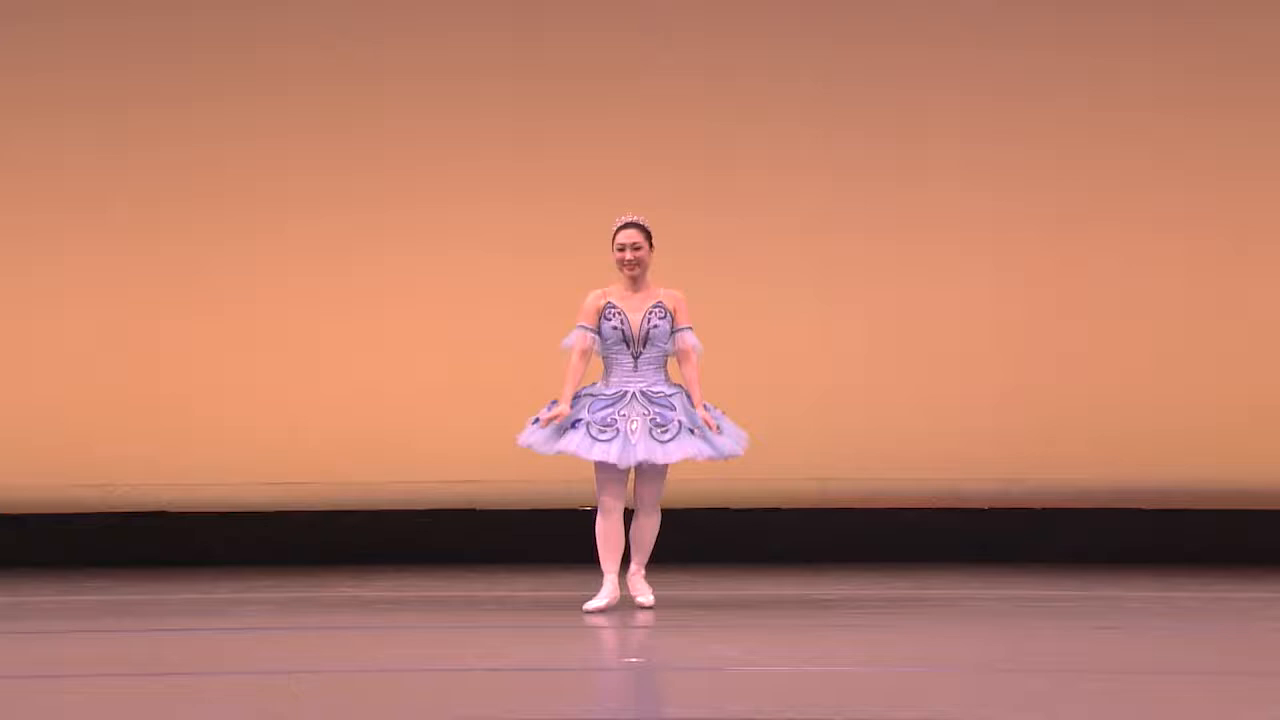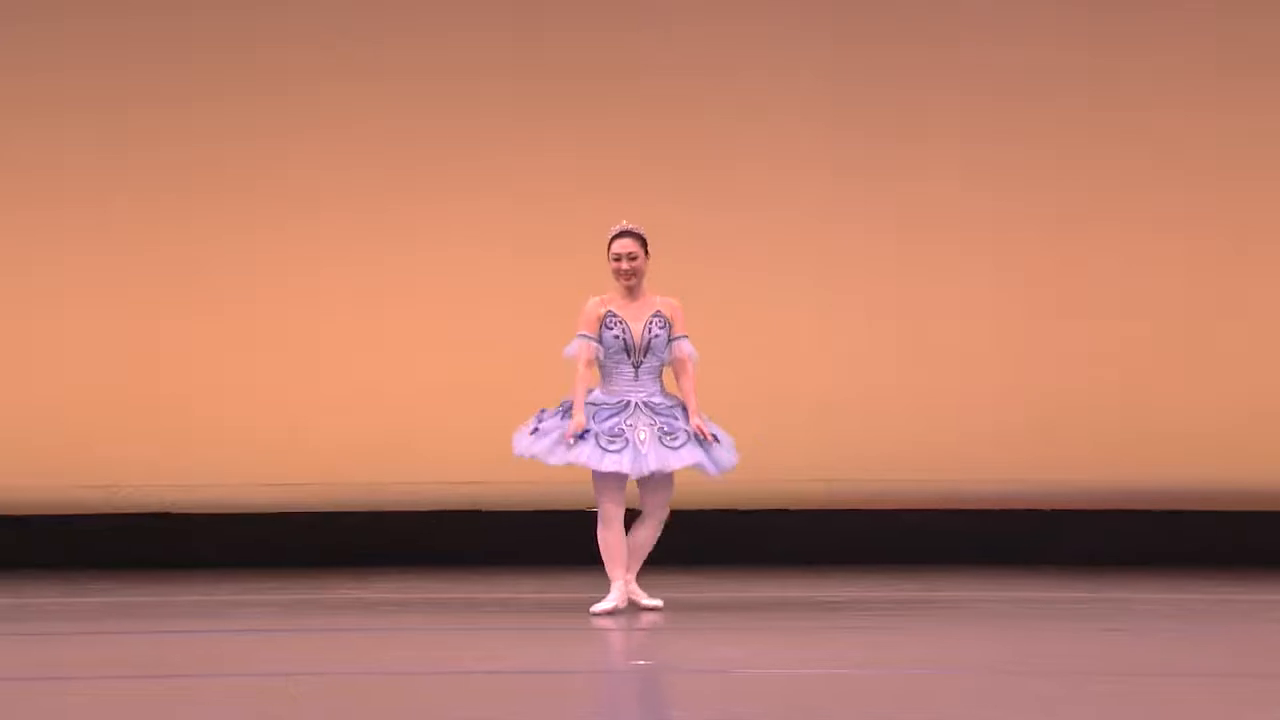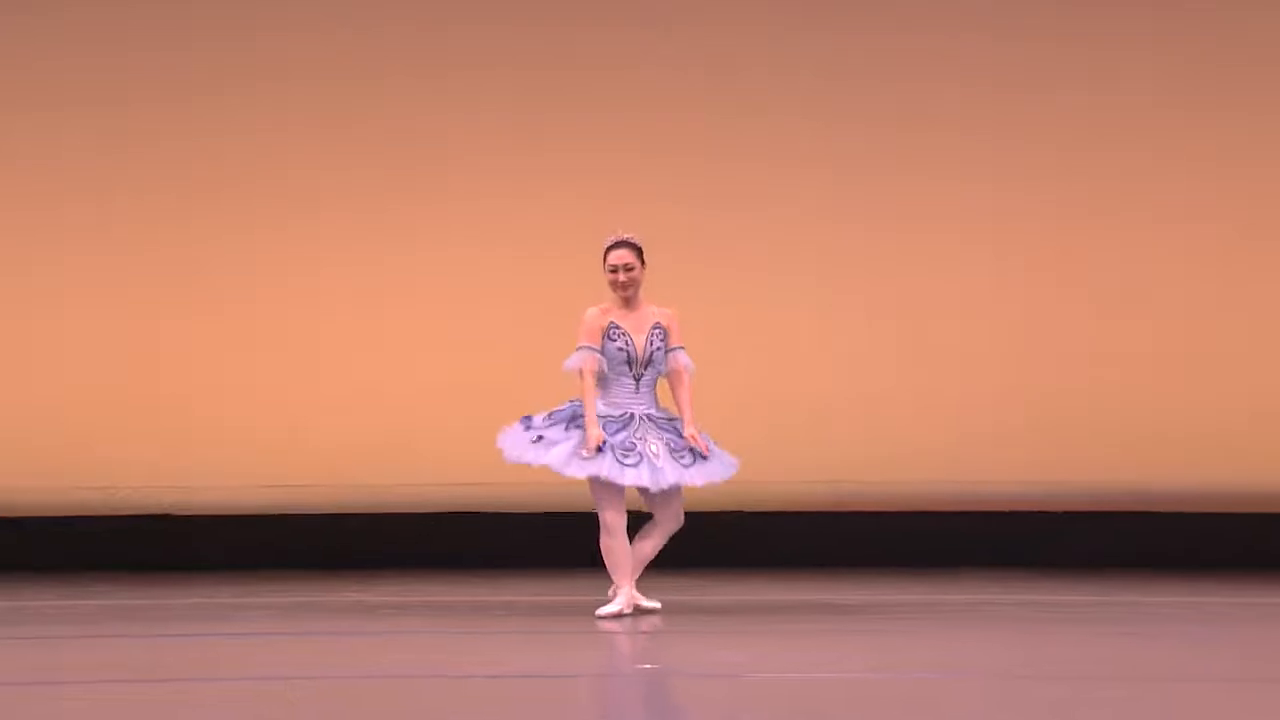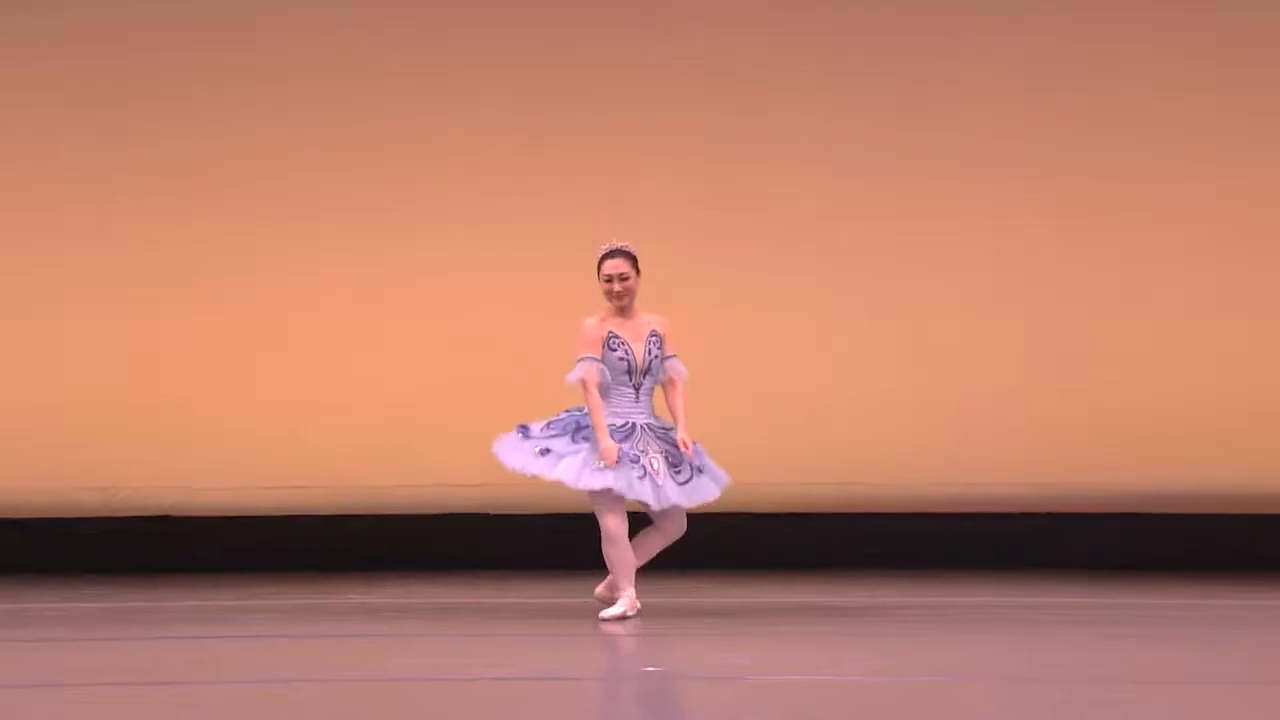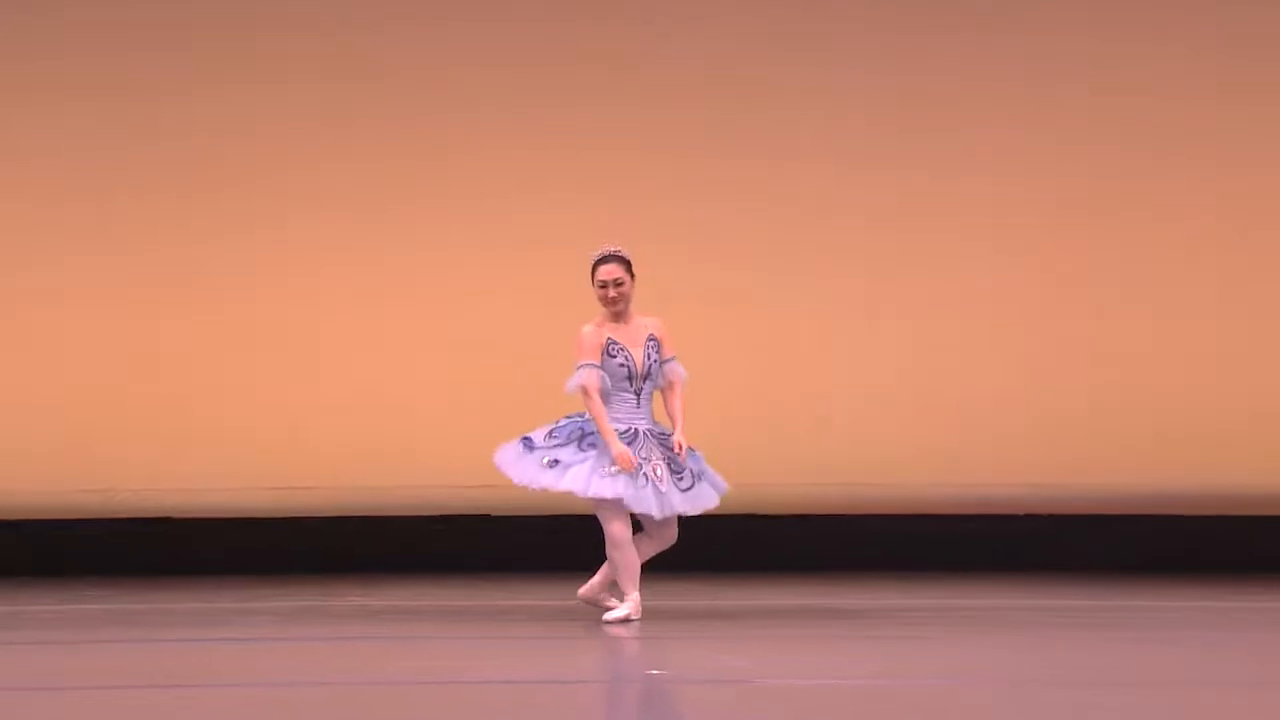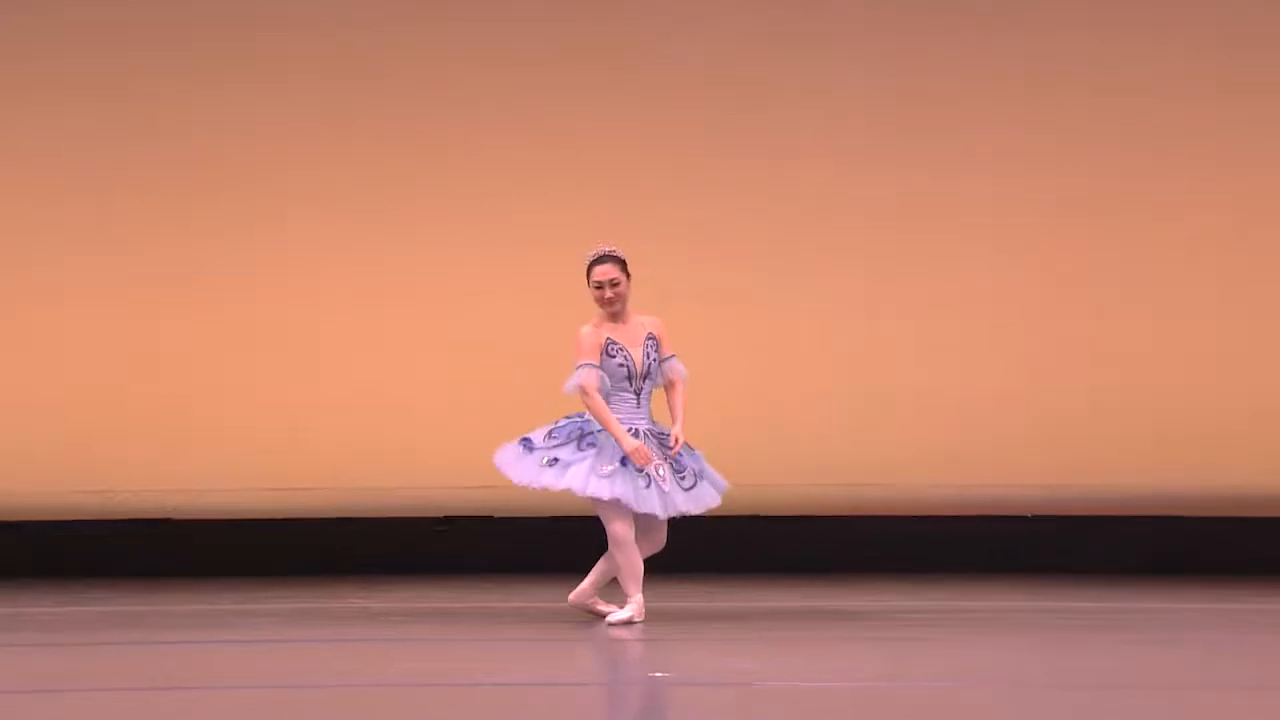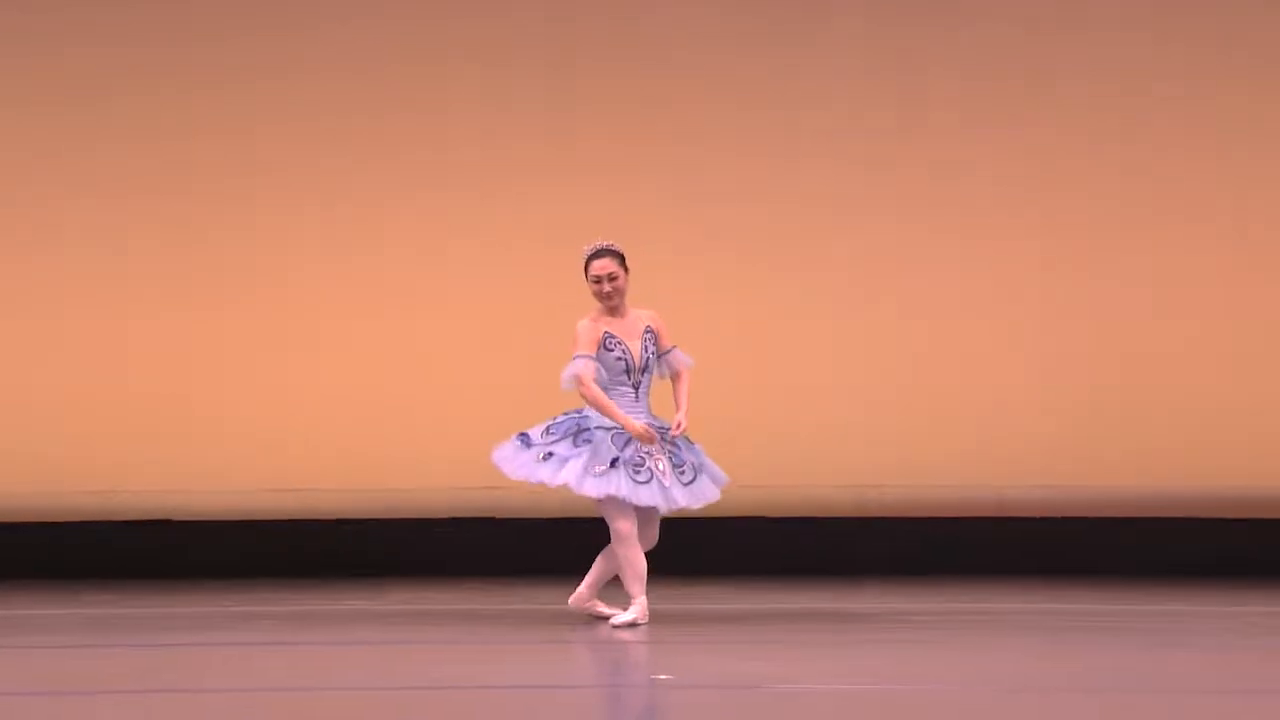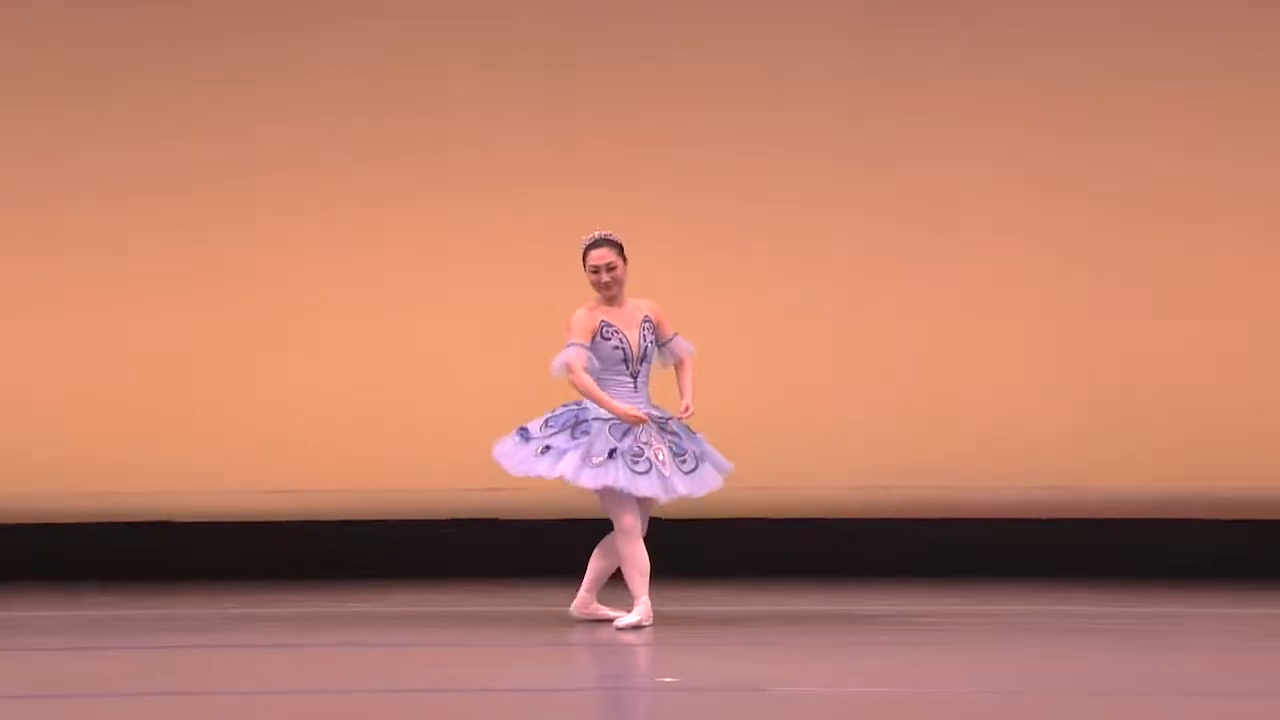
dt=0.1s
person 1, frame 1
left shoulder: (673, 300)
right shoulder: (598, 300)
left elbow: (687, 356)
right elbow: (579, 354)
left wrist: (698, 405)
right wrist: (566, 401)
left hip: (659, 405)
right hip: (609, 405)
left knee: (648, 500)
right knee: (609, 499)
left ankle: (636, 577)
right ankle: (609, 584)
person 1, frame 2
left shoulder: (669, 308)
right shoulder: (596, 308)
left elbow: (683, 364)
right elbow: (583, 364)
left wrist: (693, 414)
right wrist: (577, 413)
left hip: (656, 415)
right hip: (608, 413)
left knee: (657, 507)
right knee: (609, 507)
left ankle: (628, 581)
right ankle: (616, 589)
person 1, frame 3
left shoulder: (666, 318)
right shoulder: (595, 317)
left elbow: (679, 374)
right elbow: (586, 376)
left wrist: (689, 424)
right wrist: (591, 425)
left hip: (653, 426)
right hip: (607, 425)
left knee: (670, 516)
right knee: (612, 518)
left ankle: (626, 583)
right ankle: (623, 591)
person 1, frame 4
left shoulder: (659, 326)
right shoulder: (594, 327)
left elbow: (673, 382)
right elbow: (589, 387)
left wrist: (681, 430)
right wrist: (603, 437)
left hip: (649, 436)
right hip: (605, 435)
left knee: (673, 524)
right knee: (613, 526)
left ankle: (613, 584)
right ankle: (626, 595)
person 1, frame 5
left shoulder: (655, 328)
right shoulder: (592, 334)
left elbow: (672, 384)
right elbow: (590, 393)
left wrist: (679, 431)
right wrist: (615, 446)
left hip: (649, 441)
right hip: (602, 442)
left knee: (664, 535)
right knee: (618, 530)
left ankle: (596, 587)
right ankle: (631, 598)
person 1, frame 6
left shoulder: (654, 327)
right shoulder: (590, 334)
left elbow: (674, 382)
right elbow: (589, 393)
left wrist: (678, 425)
right wrist: (623, 439)
left hip: (649, 441)
right hip: (603, 442)
left knee: (654, 537)
right knee: (620, 531)
left ankle: (586, 592)
right ankle: (634, 600)
person 1, frame 7
left shoulder: (651, 321)
right shoulder: (589, 328)
left elbow: (679, 371)
right elbow: (584, 384)
left wrist: (682, 413)
right wrist: (625, 422)
left hip: (646, 437)
right hip: (602, 436)
left knee: (646, 535)
right knee: (625, 528)
left ankle: (584, 596)
right ankle: (638, 602)
person 1, frame 8
left shoulder: (651, 311)
right shoulder: (585, 318)
left elbow: (681, 358)
right elbow: (573, 371)
left wrist: (687, 397)
right wrist: (615, 407)
left hip: (647, 427)
right hip: (600, 428)
left knee: (633, 526)
right knee: (627, 522)
left ankle: (585, 600)
right ankle: (641, 603)
